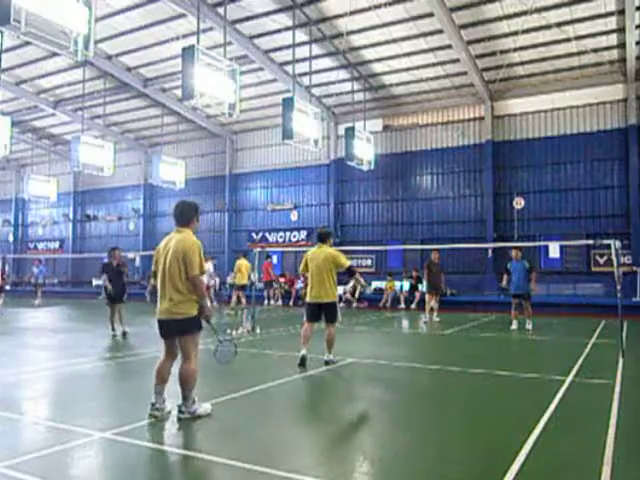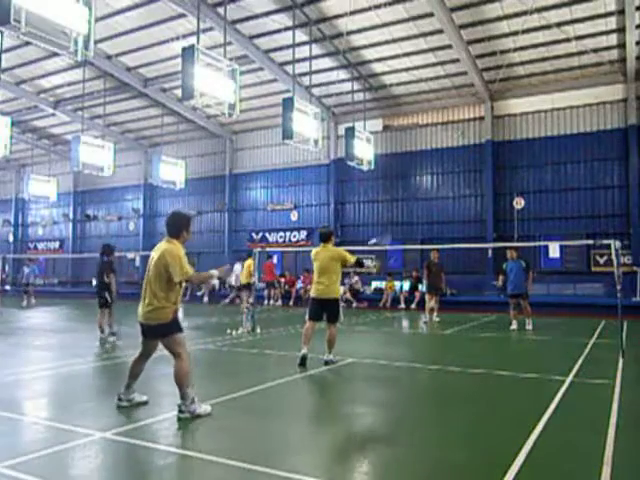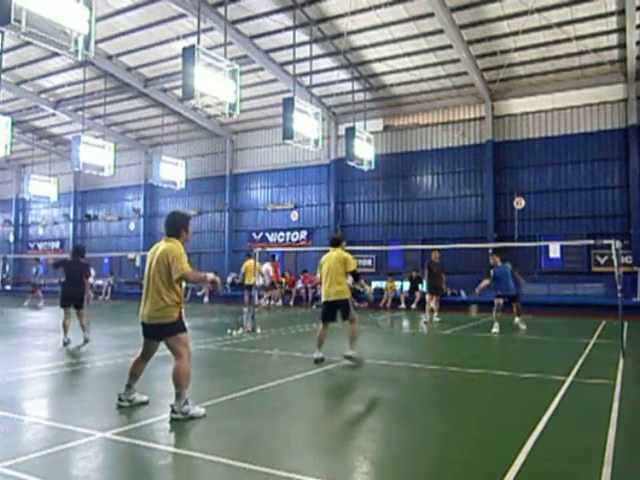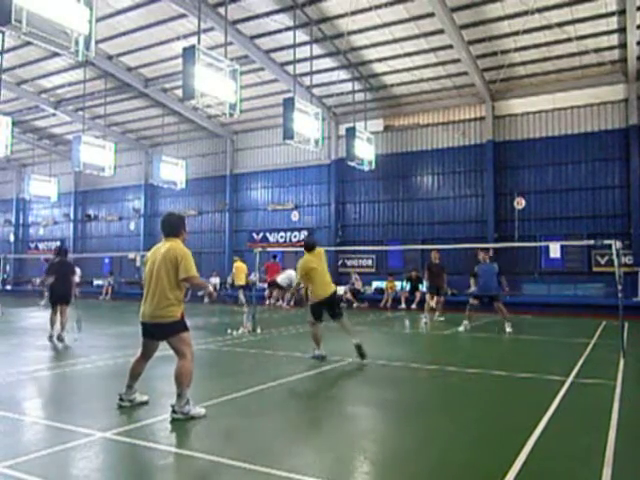
dt=0.7s
person 1, frame 1
left shoulder: (164, 242)
right shoulder: (192, 243)
left elbow: (155, 275)
right elbow: (195, 279)
right wrist: (205, 304)
left hip: (165, 310)
right hip: (186, 310)
left knee: (169, 356)
right knee: (190, 358)
left ankle: (158, 404)
right ankle: (188, 406)
person 1, frame 2
left shoulder: (161, 247)
right shoulder: (173, 252)
right elbow: (192, 278)
right wrist: (214, 274)
left hip: (148, 312)
right hip: (162, 314)
left knee: (145, 354)
right knee: (182, 356)
left ankle: (126, 394)
right ankle: (188, 405)
person 1, frame 3
left shoulder: (157, 247)
right shoulder: (174, 249)
right elbow: (188, 276)
right wrist: (208, 276)
left hip: (149, 313)
right hip: (167, 314)
left knee: (145, 354)
right knee: (183, 355)
left ankle: (127, 394)
right ankle: (181, 406)
person 1, frame 4
left shoulder: (153, 251)
right shoulder: (180, 251)
right elbow: (193, 280)
right wrist: (208, 288)
left hip: (148, 313)
right hip: (170, 314)
left knee: (145, 355)
right knee: (186, 355)
left ankle: (128, 395)
right ankle: (182, 406)
person 2, frame 1
left shoulder: (309, 254)
right shoulder: (333, 253)
left elbow: (302, 272)
right elbow: (349, 269)
right wrist: (360, 280)
left hip: (312, 296)
right hip: (329, 296)
left knee: (308, 324)
right knee: (330, 326)
left ankle: (303, 351)
right ankle: (329, 356)
person 2, frame 2
left shoulder: (314, 253)
right shoulder: (338, 252)
right elbow: (355, 263)
left hip: (316, 294)
right hip: (332, 295)
left knee: (310, 323)
right knee: (332, 326)
left ankle: (305, 351)
right ankle: (328, 356)
person 2, frame 3
left shoulder: (324, 258)
right shoulder: (345, 256)
right elbow: (354, 275)
right wrist: (365, 287)
left hip: (327, 296)
right hip: (341, 295)
left knee: (324, 324)
right knee: (353, 321)
left ankle: (318, 354)
right ankle: (351, 351)
person 2, frame 4
left shoulder: (303, 263)
right shoulder: (321, 253)
left elbow: (302, 283)
left hip: (317, 297)
right hip: (331, 292)
left knee: (314, 325)
right knee: (342, 321)
left ankle: (319, 352)
right ankle: (355, 341)
